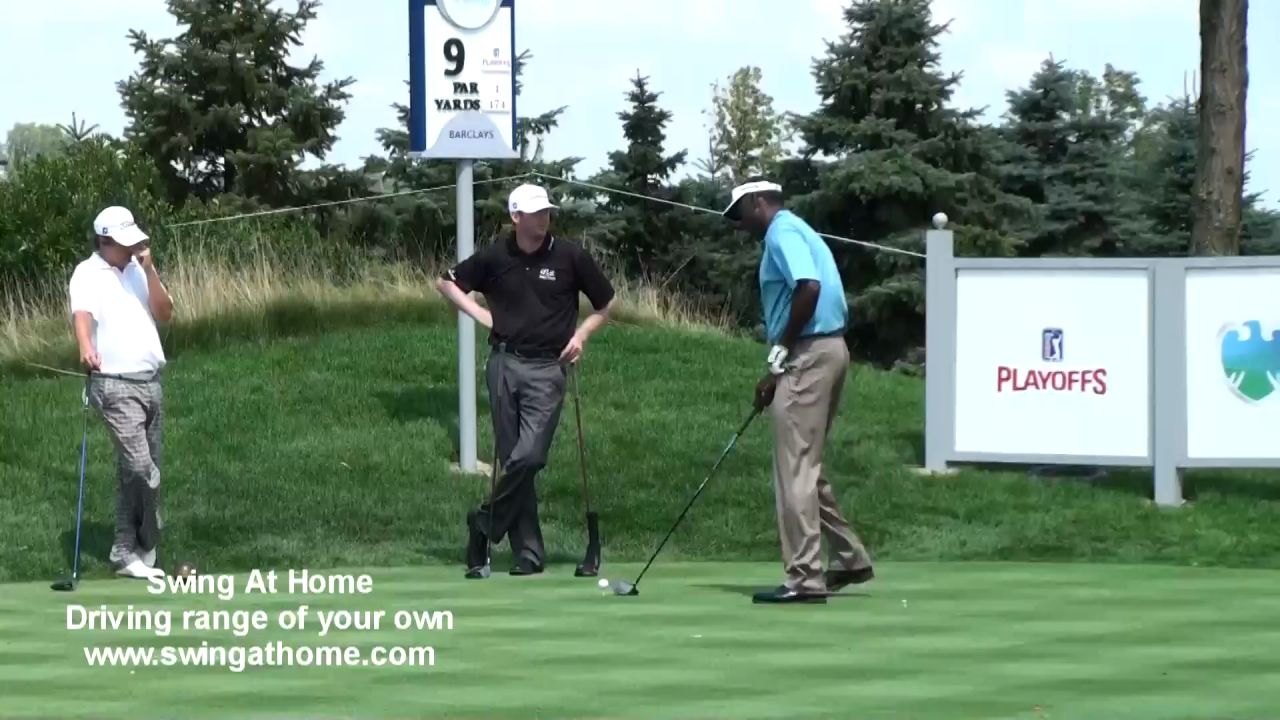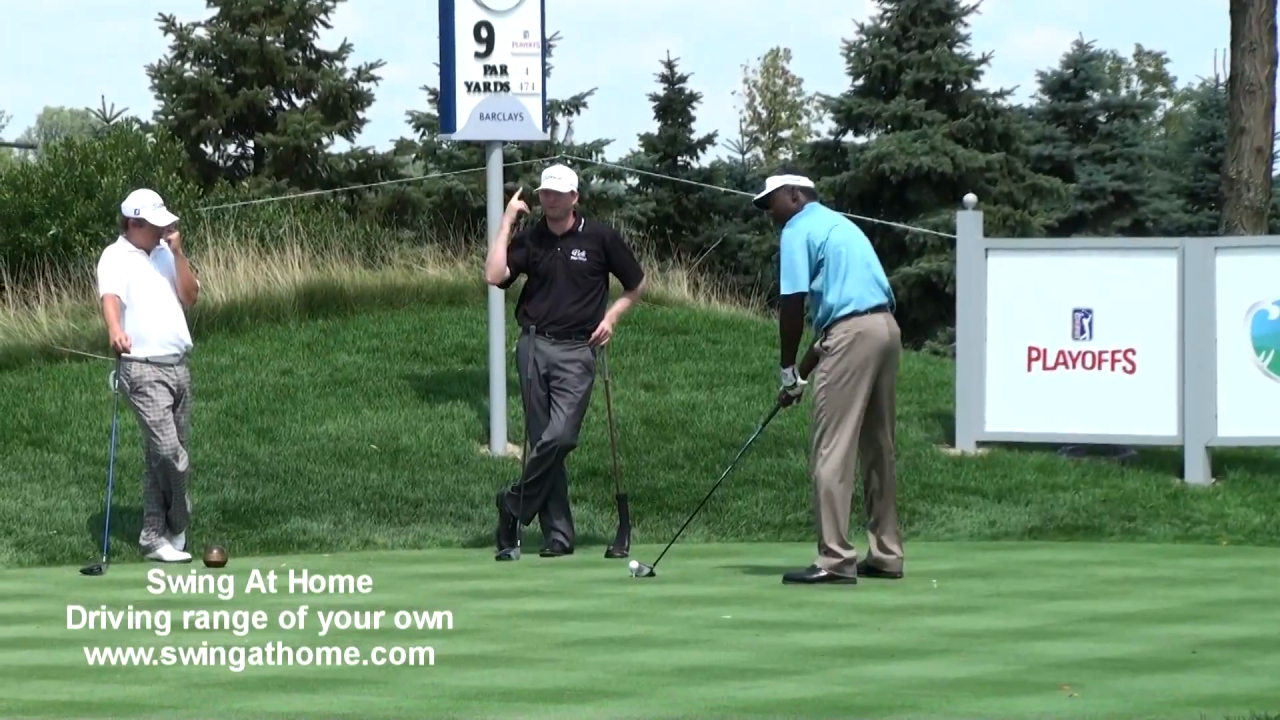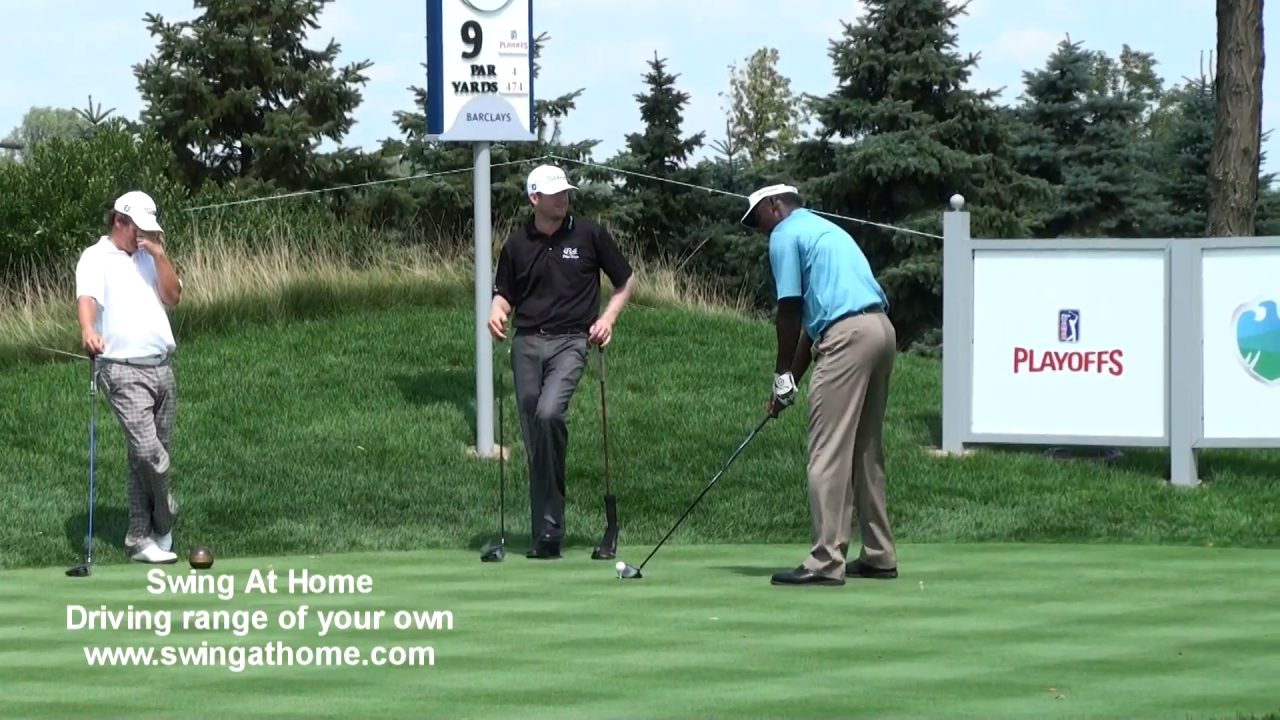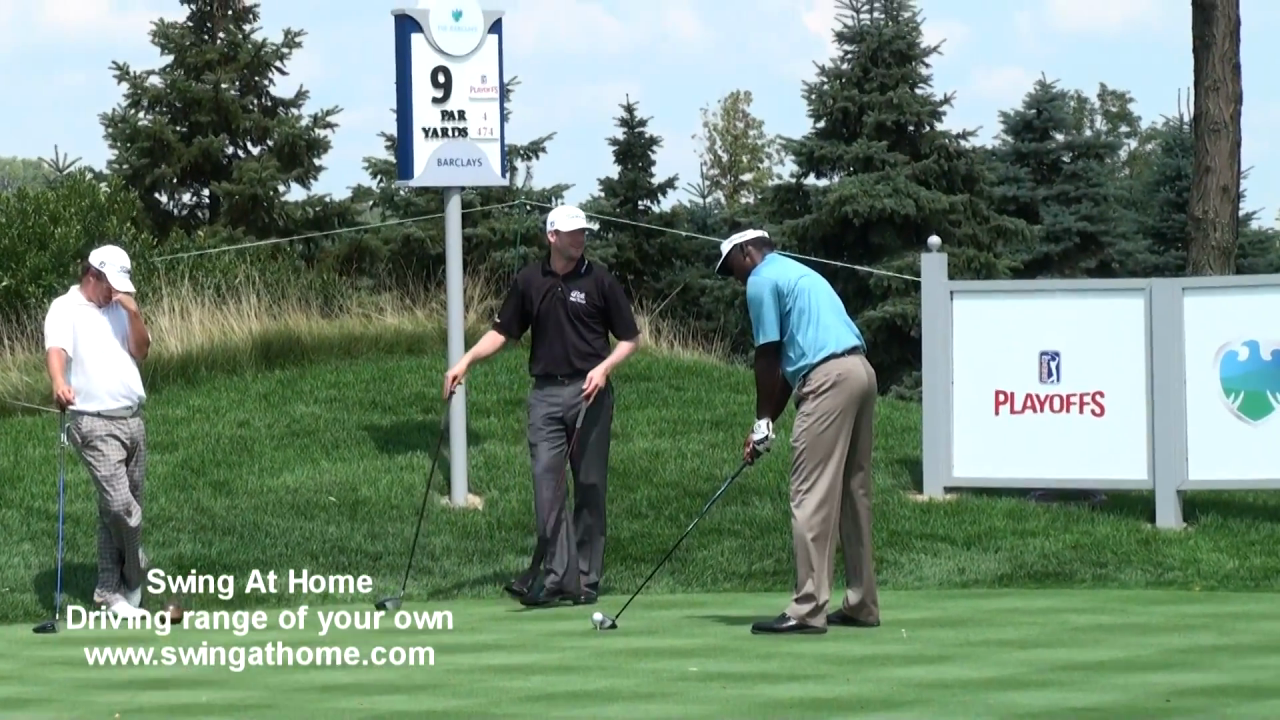
dt=1s
person 1, frame 1
right shoulder: (796, 232)
left elbow: (808, 287)
left wrist: (780, 348)
right wrist: (775, 372)
left hip: (809, 355)
right hip: (827, 350)
left knee: (794, 469)
right knee: (806, 467)
person 1, frame 2
right shoulder: (837, 224)
left elbow: (794, 305)
left wrist: (788, 369)
right wrist: (803, 371)
left hip: (854, 334)
right hip: (884, 328)
left knee: (832, 451)
right knee: (877, 448)
person 1, frame 3
right shoulder: (823, 229)
left elbow: (790, 311)
left wrist: (783, 376)
right wrist: (793, 376)
left hip: (848, 335)
right hip: (878, 328)
left knee: (828, 452)
right knee: (864, 447)
person 1, frame 4
left shoulder: (762, 280)
right shoulder: (796, 272)
left elbow: (768, 357)
left wrist: (762, 422)
right wrist: (769, 420)
left hip: (830, 379)
right hip: (859, 372)
left knee: (812, 496)
right knee: (851, 493)
person 2, frame 1
left shoulder: (570, 256)
right shoulder: (494, 256)
left elbow: (605, 302)
right elbow: (447, 282)
left wrist: (581, 335)
right wrist: (480, 313)
left hip: (547, 368)
right hip: (504, 363)
left knee: (529, 456)
right knee: (511, 458)
left ankle: (484, 524)
right ankle: (528, 552)
person 2, frame 2
left shoulder: (601, 236)
right shoulder: (528, 238)
left elbow: (637, 283)
right elbow: (494, 277)
left wrist: (612, 317)
right wrist: (507, 223)
left hip: (576, 349)
right hip: (534, 345)
left knee: (560, 436)
right knee: (541, 439)
left ankle: (514, 503)
right ankle: (558, 534)
person 2, frame 3
left shoulder: (590, 234)
right shoulder: (516, 243)
left elbow: (626, 279)
right elbow: (505, 294)
left wrist: (607, 318)
right wrist: (498, 311)
left hip: (570, 341)
right hip: (527, 344)
left knee: (551, 414)
right knee: (535, 438)
left ankle: (555, 511)
right ankle: (546, 532)
person 2, frame 4
left shoulder: (600, 280)
right shoulder: (528, 280)
left elbow: (630, 337)
right elbow: (501, 331)
left wrist: (604, 367)
right wrist: (464, 362)
left hip: (590, 392)
right hip: (546, 392)
left knee: (590, 484)
right knee: (547, 475)
person 3, frame 1
left shoulder: (139, 269)
right shoulder: (88, 274)
left elbow: (164, 313)
right elbow: (82, 313)
left wrist: (149, 270)
right wrist: (86, 347)
left hip: (150, 381)
right hip: (115, 385)
left knee: (136, 469)
right knee: (140, 467)
left ankle: (127, 551)
right ankle: (144, 548)
person 3, frame 2
left shoulder: (166, 253)
right shoulder: (115, 257)
left elbow: (190, 297)
right elbow: (110, 296)
left wrist: (178, 253)
right wrist: (115, 329)
left hip: (177, 365)
right hip: (142, 368)
left knee: (163, 453)
right knee: (167, 451)
left ankle: (156, 535)
right ankle: (174, 529)
person 3, frame 3
left shoulder: (152, 253)
right shoulder: (96, 258)
left elbow: (173, 297)
right elbow: (87, 298)
left wrist: (159, 256)
right wrist: (88, 330)
left hip: (161, 366)
right hip: (124, 371)
left knee: (154, 452)
right knee: (147, 452)
left ankle: (142, 536)
right ankle: (164, 523)
person 3, frame 4
left shoulder: (120, 307)
right shoulder: (65, 309)
left elbow: (140, 352)
right elbow: (56, 351)
left wrist: (134, 314)
right wrist: (59, 383)
left hip: (132, 418)
right hip: (95, 423)
left knee: (121, 508)
right knee: (119, 505)
left ankle: (110, 592)
right ankle: (134, 583)
